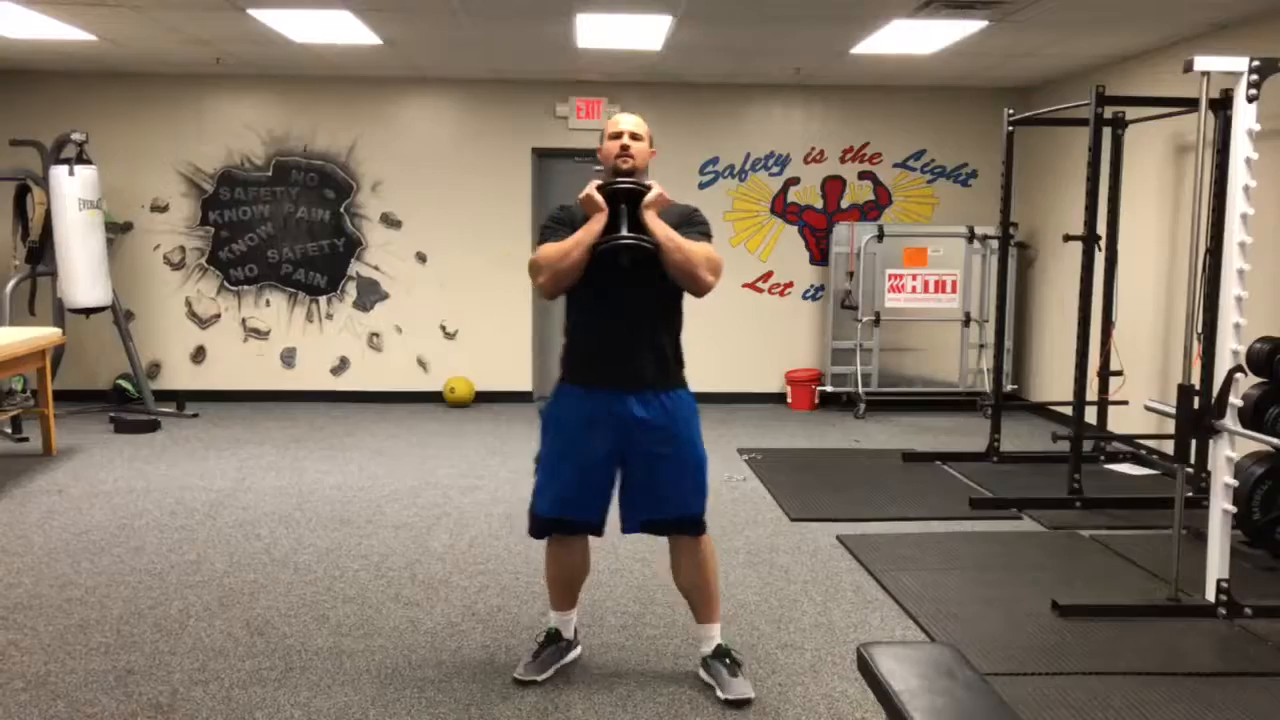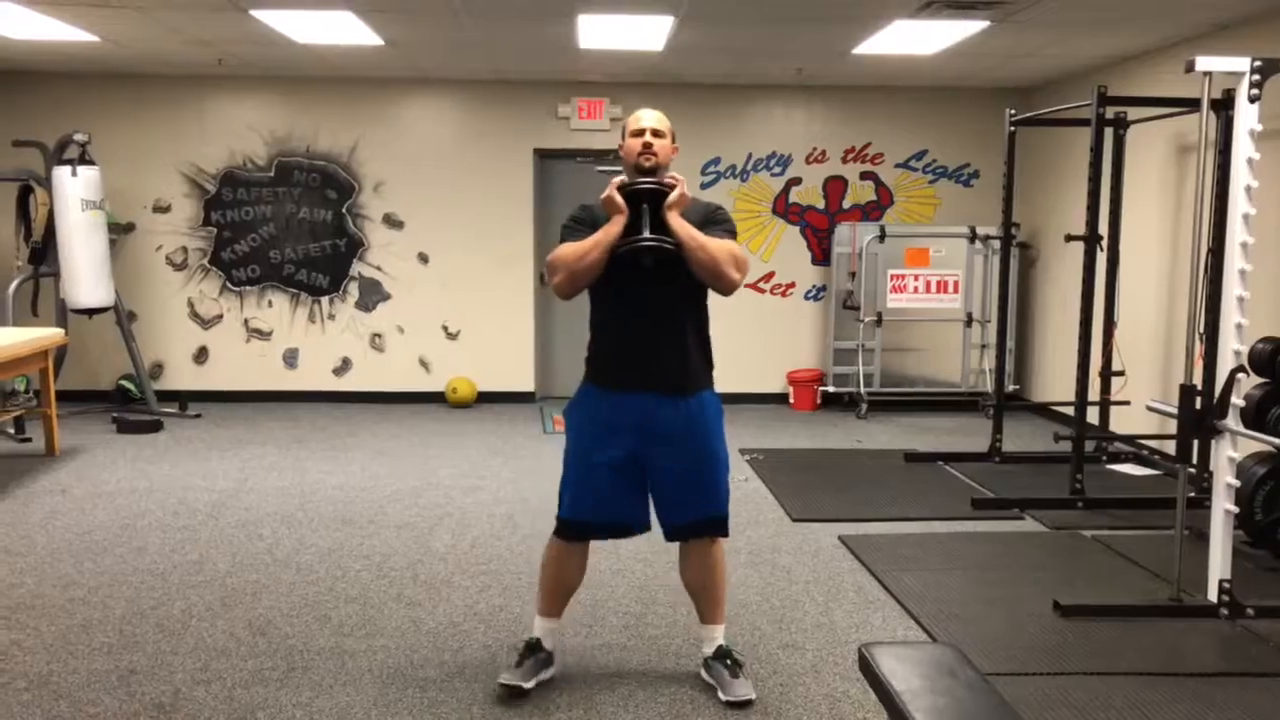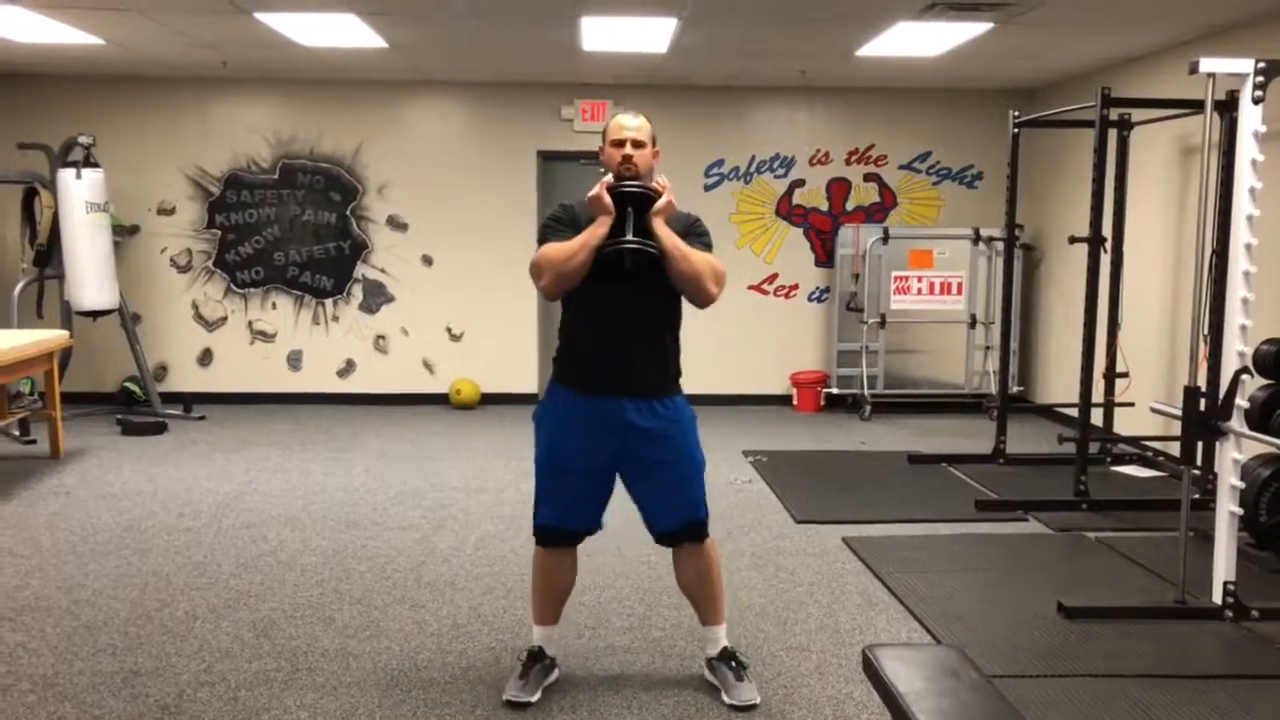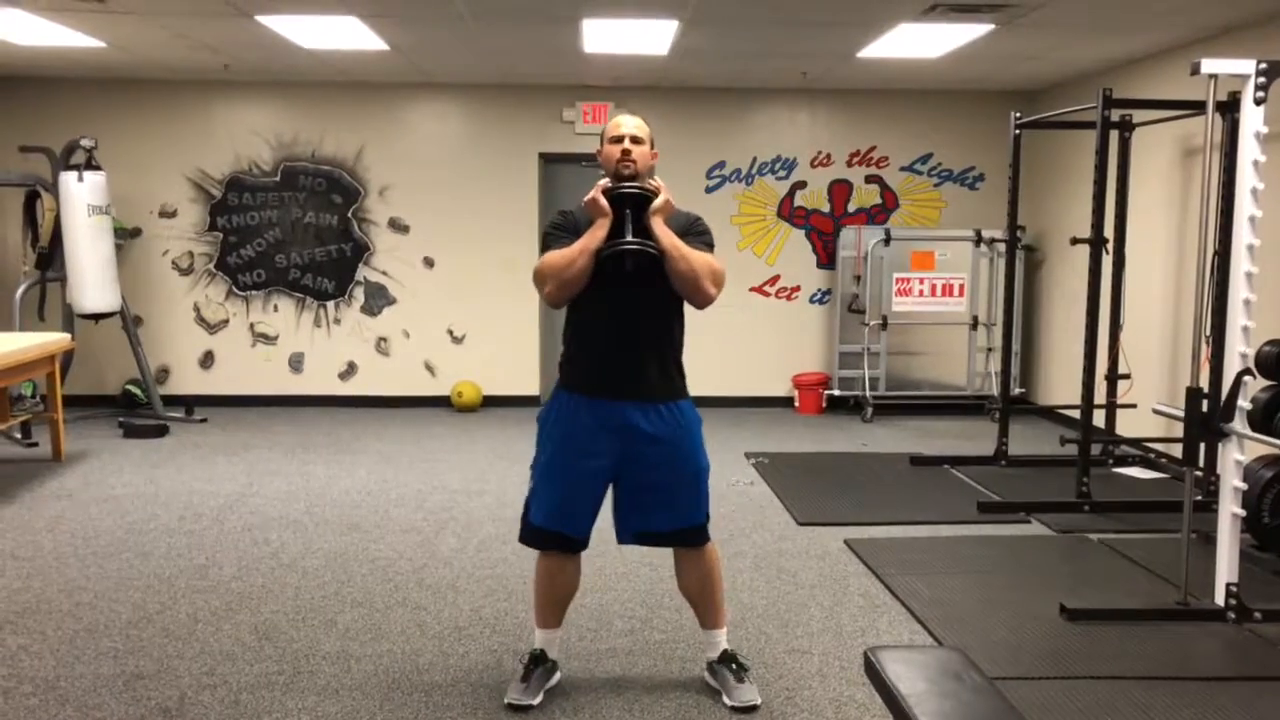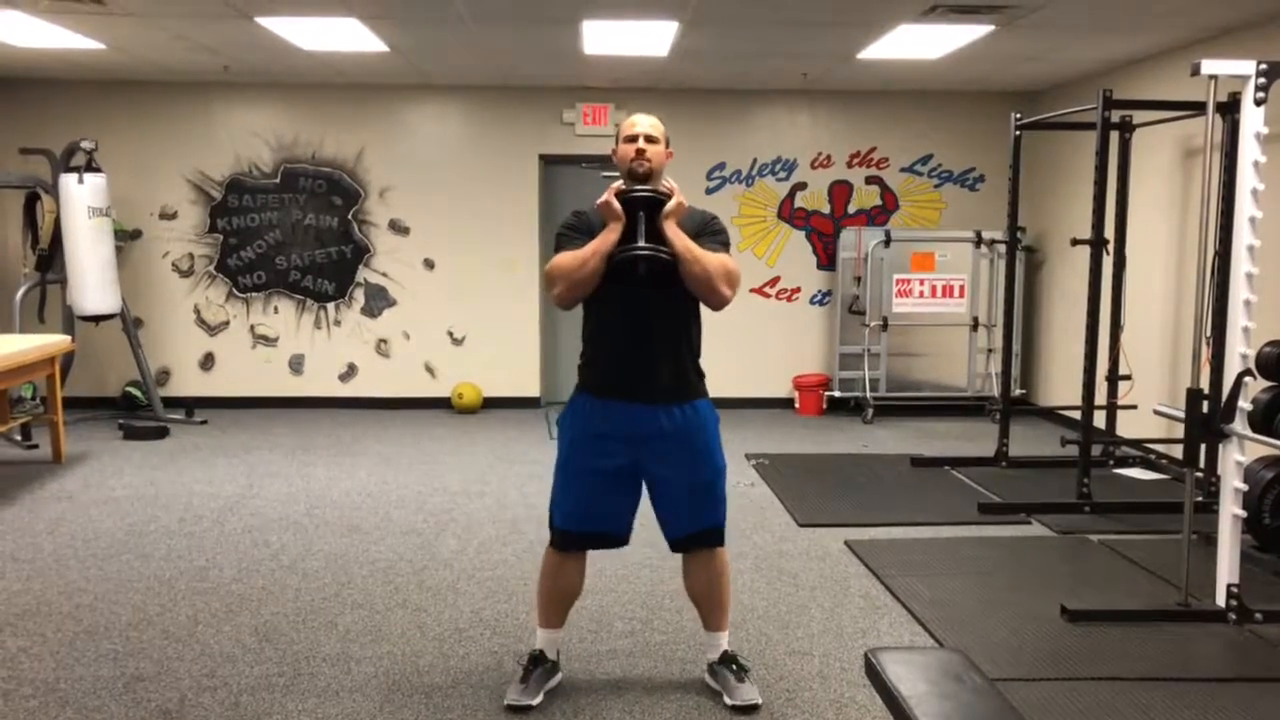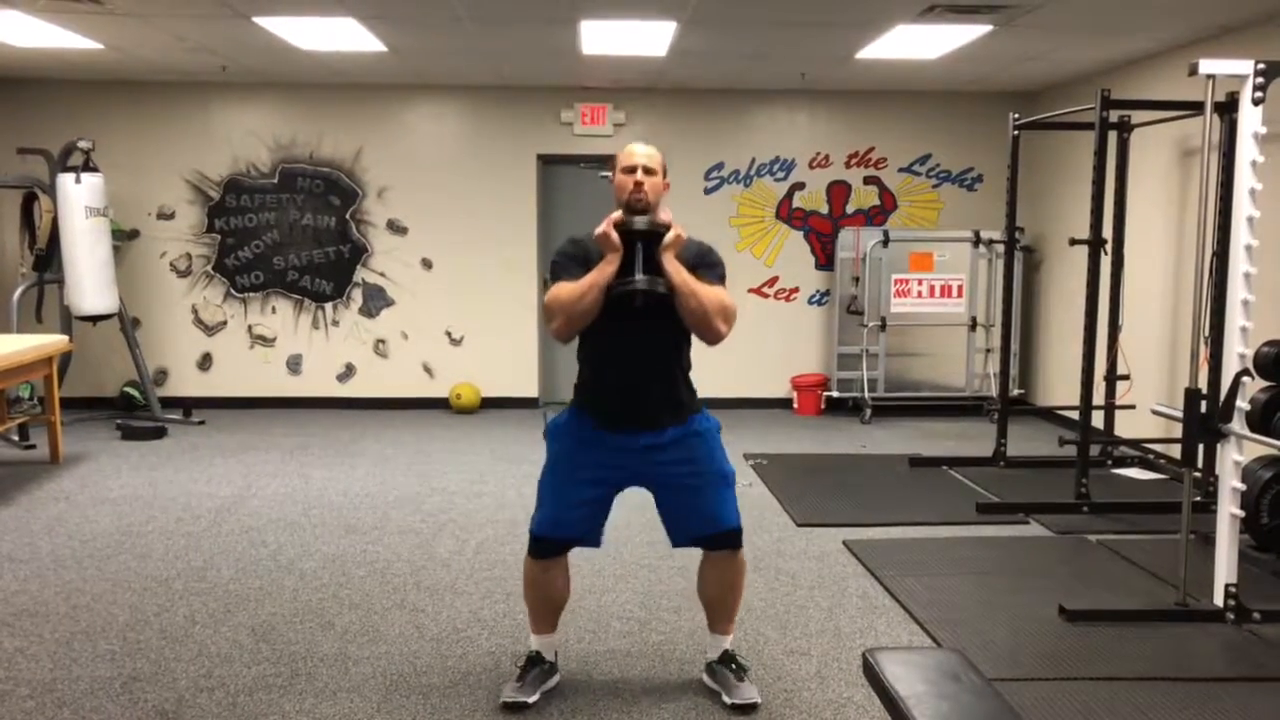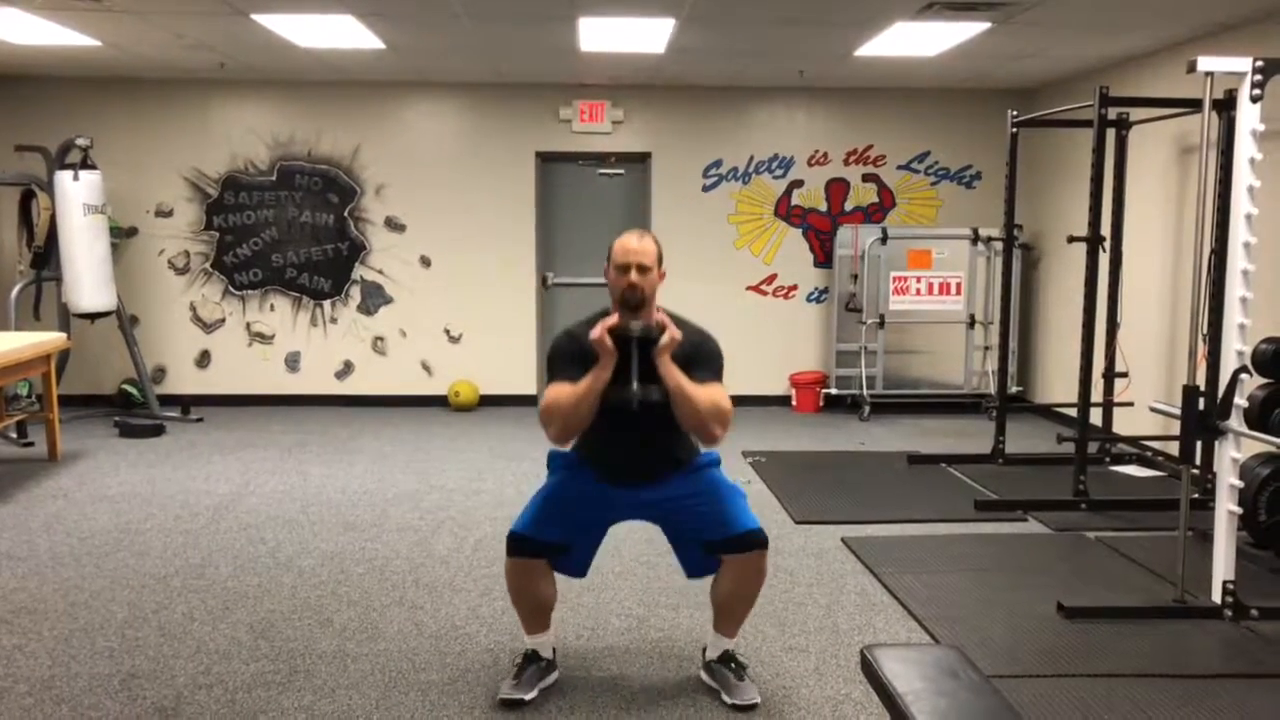
dt=0.3s
person 1, frame 1
left shoulder: (681, 216)
right shoulder: (571, 216)
left elbow: (702, 278)
right elbow: (547, 279)
left wrist: (651, 218)
right wrist: (598, 220)
left hip: (661, 397)
right hip: (583, 395)
left knee: (686, 525)
right knee: (560, 523)
left ankle: (712, 650)
right ankle: (563, 634)
person 1, frame 2
left shoulder: (705, 214)
right shoulder: (592, 216)
left elbow: (729, 276)
right elbow: (562, 281)
left wrist: (674, 218)
right wrist: (618, 220)
left hip: (686, 400)
right hip: (605, 399)
left knee: (702, 529)
right knee: (574, 525)
left ankle: (715, 651)
right ankle: (542, 644)
person 1, frame 3
left shoulder: (684, 225)
right shoulder: (569, 217)
left elbow: (707, 291)
right elbow: (549, 280)
left wrist: (658, 224)
right wrist: (602, 221)
left hip: (658, 405)
right hip: (577, 402)
left knee: (690, 530)
right knee: (556, 532)
left ankle: (719, 652)
right ankle: (542, 653)
person 1, frame 4
left shoulder: (685, 224)
right shoulder: (571, 221)
left elbow: (705, 291)
right elbow: (552, 288)
left wrist: (657, 224)
right wrist: (601, 224)
left hip: (664, 408)
right hip: (582, 407)
left knee: (691, 534)
right knee: (557, 537)
left ankle: (719, 655)
right ankle: (544, 656)
person 1, frame 5
left shoulder: (700, 223)
right shoulder: (586, 222)
left elbow: (721, 292)
right elbow: (563, 290)
left wrist: (671, 226)
right wrist: (614, 227)
left hip: (681, 409)
right hip: (599, 409)
left knee: (703, 538)
right knee: (568, 538)
left ankle: (720, 657)
right ankle: (544, 656)
person 1, frame 6
left shoulder: (696, 254)
right shoulder: (580, 251)
left elbow: (716, 327)
right elbow: (561, 324)
left wrist: (669, 259)
right wrist: (610, 259)
left hip: (678, 428)
right hip: (592, 428)
left knee: (724, 539)
right knee: (547, 543)
left ankle: (720, 656)
right ankle: (543, 657)
person 1, frame 7
left shoulder: (693, 343)
right shoulder: (576, 343)
left elbow: (714, 431)
right elbow: (558, 432)
left wrist: (665, 363)
right wrist: (604, 364)
left hip: (677, 476)
right hip: (593, 474)
left knee: (749, 544)
right knee: (524, 545)
left ankle: (719, 656)
right ankle: (540, 655)
